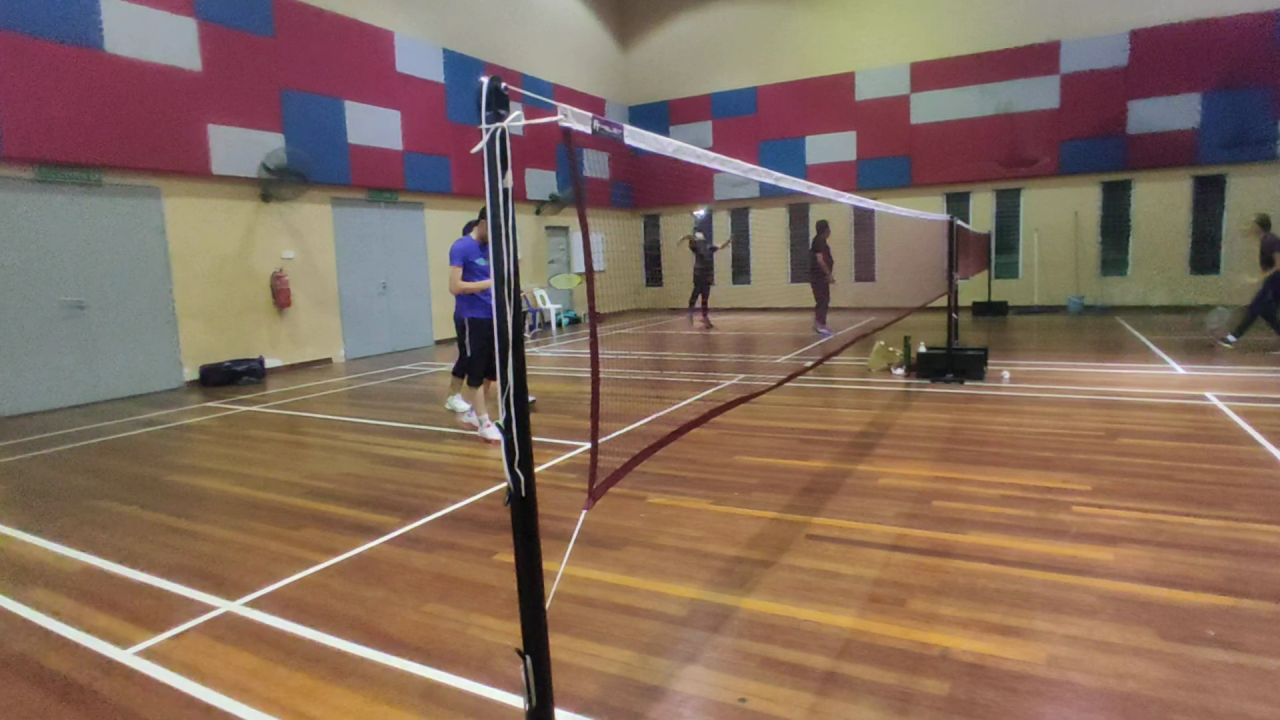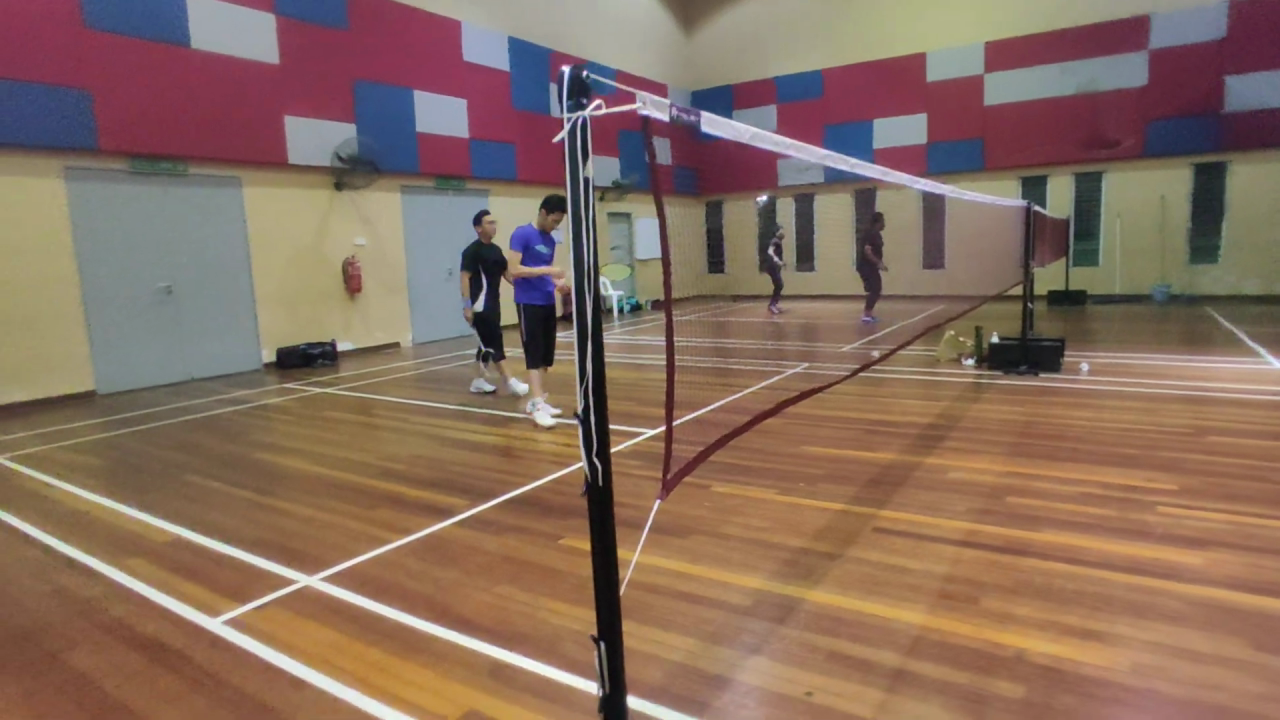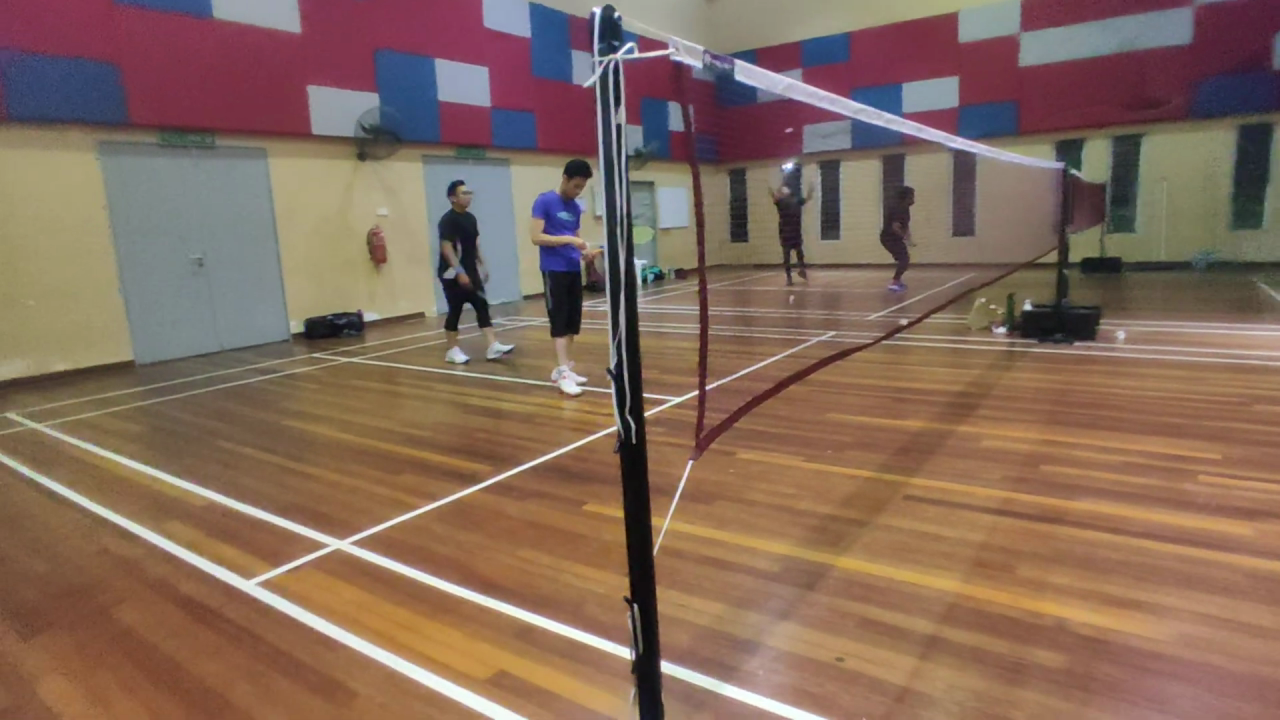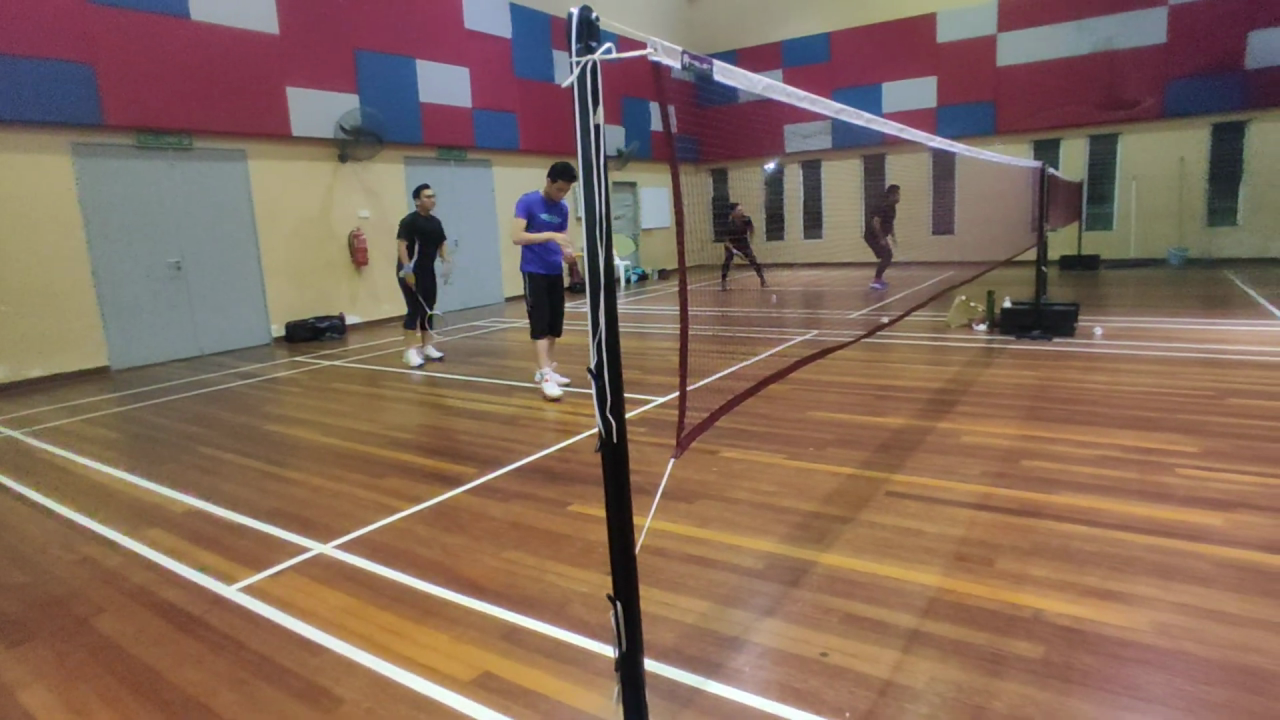
dt=0.7s
person 1, frame 1
left shoulder: (489, 249)
right shoulder: (461, 247)
right elbow: (455, 286)
right wrist: (489, 283)
left hip: (489, 316)
right hip: (471, 317)
left knee: (491, 370)
right knee: (476, 370)
left ankle: (473, 413)
right ankle: (485, 423)
person 1, frame 2
left shoulder: (551, 240)
right shoulder: (522, 234)
right elbow: (514, 270)
left wrist: (558, 283)
right wrist: (547, 269)
left hip: (548, 303)
right hip: (529, 304)
left knee: (546, 355)
right knee: (534, 354)
left ankle: (538, 400)
right ankle: (537, 405)
person 1, frame 3
left shoulder: (575, 207)
right shoulder: (544, 201)
right elbow: (536, 237)
left wrist: (584, 250)
right wrist: (568, 239)
left hip: (573, 270)
right hip: (554, 271)
left knee: (572, 323)
right knee: (560, 323)
left ankle: (564, 368)
right ankle: (563, 374)
person 1, frame 4
left shoulder: (562, 208)
right shoulder: (527, 202)
right elbow: (517, 237)
left wrist: (567, 252)
right wrist: (550, 235)
left hip: (555, 272)
right hip: (534, 272)
left knee: (555, 326)
right knee: (539, 326)
left ankle: (547, 369)
right ankle: (545, 378)
